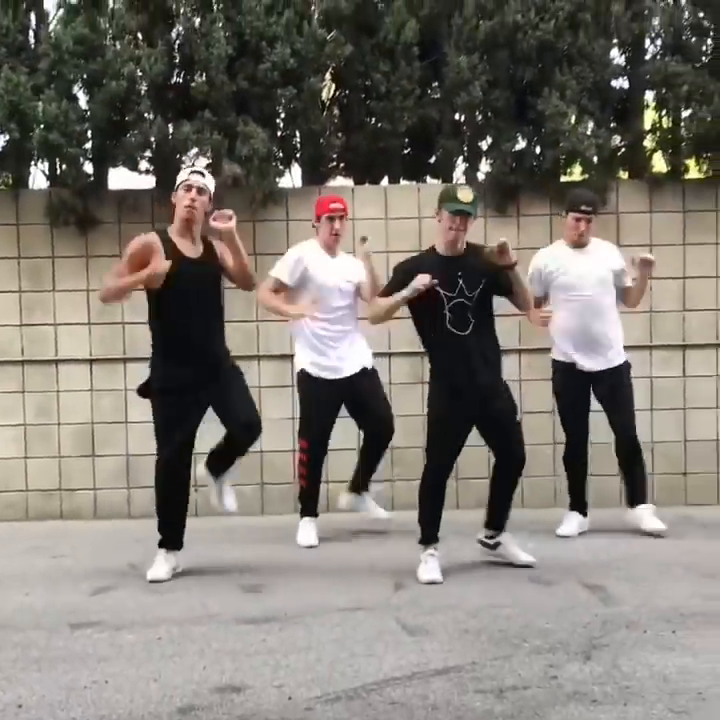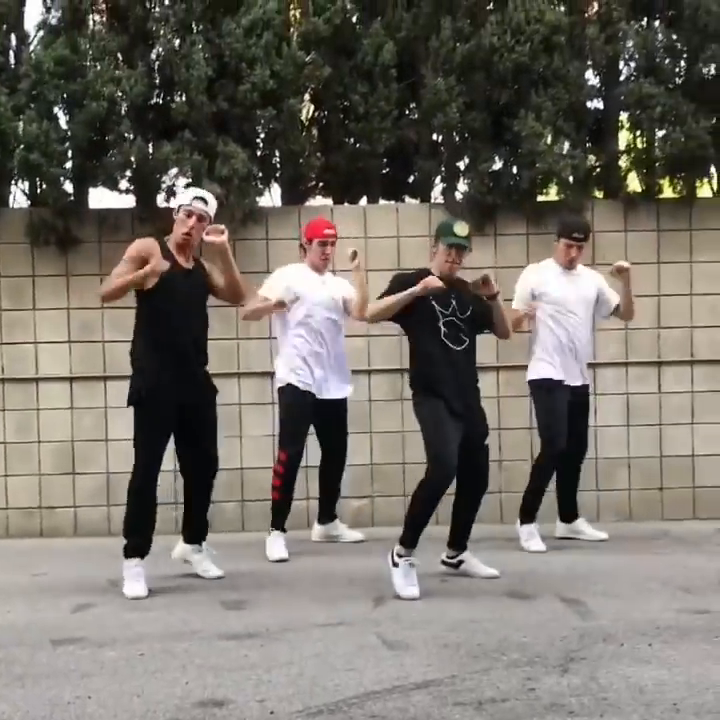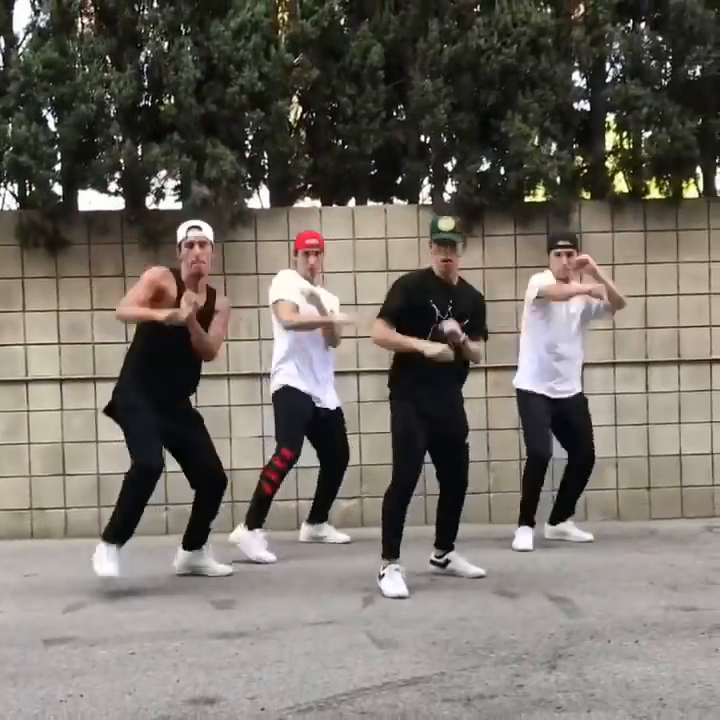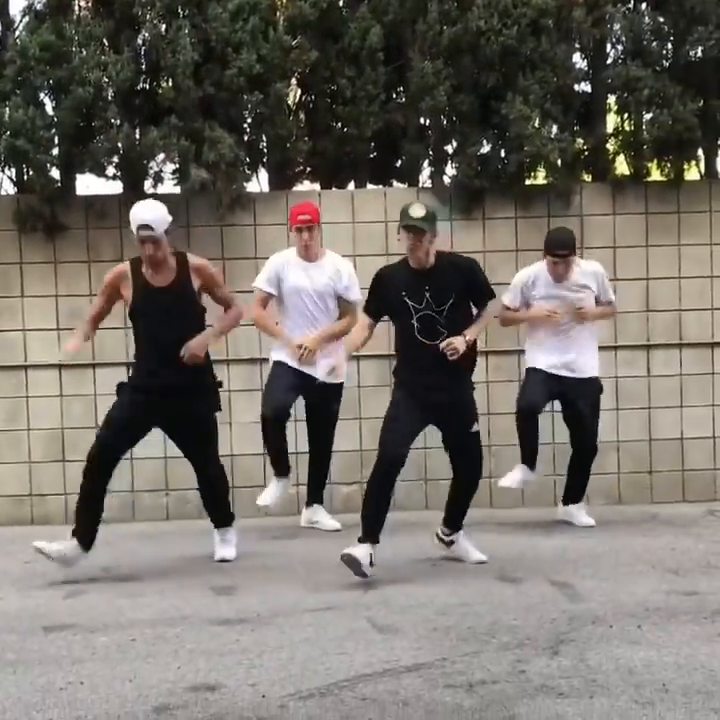
dt=0.3s
person 1, frame 1
left shoulder: (216, 247)
right shoulder: (150, 246)
left elbow: (248, 281)
right elbow: (107, 293)
left wrist: (229, 235)
right wrist: (149, 273)
left hip: (216, 364)
right hip: (173, 372)
left knee: (247, 425)
right knee: (173, 458)
left ankle: (217, 469)
right ankle: (168, 550)
person 1, frame 2
left shoulder: (202, 267)
right shoulder: (147, 249)
left elbow: (237, 296)
right elbow: (107, 293)
left wrist: (223, 250)
right wrist: (145, 273)
left hip: (195, 380)
right hip: (155, 380)
left knee: (203, 464)
right knee: (148, 465)
left ankle: (192, 544)
right ankle: (135, 560)
person 1, frame 3
left shoulder: (217, 303)
right shoulder: (158, 278)
left elbow: (209, 351)
right elbow: (126, 312)
left wrist: (190, 320)
right wrist: (165, 315)
left hip: (177, 403)
right hip: (137, 396)
left knee: (213, 479)
right knee: (149, 465)
left ankle: (192, 551)
right ankle: (109, 546)
person 1, frame 4
left shoulder: (197, 269)
right shoulder: (121, 276)
left elbow: (234, 310)
right elbow: (94, 317)
left wrist: (208, 337)
right wrist: (80, 337)
left hip: (191, 387)
right hip: (143, 386)
left knee: (206, 464)
right knee: (101, 456)
left ankle: (224, 530)
right ankle: (80, 541)
person 2, frame 1
left shoulder: (485, 259)
right shoulder: (416, 267)
left elbow: (525, 305)
right elbow: (376, 314)
left wrist: (509, 268)
right wrist: (409, 293)
left hip: (489, 378)
right hip: (449, 382)
left knee: (512, 457)
right knee: (439, 464)
left ankle: (496, 536)
right ankle: (429, 549)
person 2, frame 2
left shoulder: (469, 294)
right shoulder: (410, 282)
left elbow: (504, 332)
right elbow: (372, 313)
left wrist: (491, 295)
right wrist: (419, 289)
left hip: (467, 397)
right hip: (432, 396)
left knee: (476, 479)
right knee: (442, 470)
left ankle: (455, 553)
right ankle: (403, 552)
person 2, frame 3
left shoulder: (471, 298)
right shoulder: (411, 284)
left elbow: (476, 353)
right elbow: (379, 332)
left wrist: (462, 340)
right wrist: (425, 346)
left hip: (449, 402)
right hip: (410, 399)
left knee: (456, 479)
right knee: (406, 477)
left ankle: (443, 553)
right ankle: (389, 566)
person 2, frame 4
left shoulder: (463, 269)
right shoulder: (388, 278)
left elbow: (487, 309)
right elbow: (366, 321)
left wrist: (467, 337)
right wrist: (346, 352)
left hip: (455, 386)
right hip: (410, 389)
left knee: (469, 466)
right knee: (389, 459)
left ankle: (451, 533)
right ankle: (366, 546)
person 3, frame 1
left shoulder: (355, 262)
right shoulder: (302, 256)
left elbow: (373, 300)
right elbow: (266, 295)
left wrist: (367, 265)
right wrist: (294, 310)
left hip: (357, 361)
right hip: (316, 365)
left knee: (381, 428)
right knee: (314, 440)
left ankle: (358, 491)
right ankle: (308, 516)
person 3, frame 2
left shoulder: (339, 285)
right shoulder: (287, 276)
left elbow: (362, 312)
right elbow: (248, 313)
left wrist: (358, 272)
right wrist: (270, 304)
left hip: (335, 384)
right hip: (296, 380)
left knee: (336, 453)
right knee: (291, 452)
left ankle: (326, 522)
right ankle: (276, 531)
person 3, frame 3
left shoulder: (326, 296)
right shoulder: (285, 281)
left elbow: (334, 339)
right elbow: (288, 320)
left wrist: (321, 304)
right wrist: (329, 319)
left hip: (323, 390)
right hip: (293, 385)
left knee: (338, 457)
right knee: (288, 452)
left ankle: (316, 523)
right ankle: (250, 529)
person 3, frame 4
left shoulder: (341, 267)
right shoulder: (279, 263)
left elbow: (349, 319)
right elbow: (258, 312)
left wrist: (317, 340)
right wrist: (289, 341)
left hip: (327, 366)
right hip: (288, 359)
left knee: (322, 439)
right knee: (273, 412)
left ankle: (313, 507)
right ankle: (280, 475)
person 4, frame 1
left shoulder: (609, 252)
right shoulder: (546, 260)
left elbow: (631, 299)
right elbow: (531, 304)
left wrist: (645, 273)
left hip: (612, 360)
right hip: (569, 362)
left knee: (626, 433)
right knee: (576, 437)
left ankle: (640, 506)
right ankle: (576, 512)
person 4, frame 2
left shoulder: (593, 279)
right shoulder: (536, 273)
left elbow: (625, 314)
right elbow: (512, 322)
left wrist: (626, 281)
right wrist: (522, 314)
left hip: (578, 378)
right hip: (548, 376)
left knee: (576, 452)
right knee: (555, 446)
left ankle: (569, 520)
right ankle: (526, 523)
person 4, frame 3
left shoulder: (590, 289)
right shoulder: (540, 282)
left elbow: (618, 304)
right elbow: (555, 293)
left wrist: (595, 273)
left hip: (570, 390)
right hip: (534, 387)
left knee: (584, 456)
right knee: (539, 454)
left ankle: (558, 521)
right ankle: (525, 527)
person 4, frame 4
left shoulder: (594, 271)
right shoulder: (528, 277)
left elbow: (610, 307)
right elbow: (504, 316)
left wrist: (591, 314)
right wrist: (532, 314)
left hip: (582, 373)
right hip: (542, 368)
left knee: (586, 443)
right knee: (526, 407)
left ankle: (572, 503)
right ankle: (527, 465)
